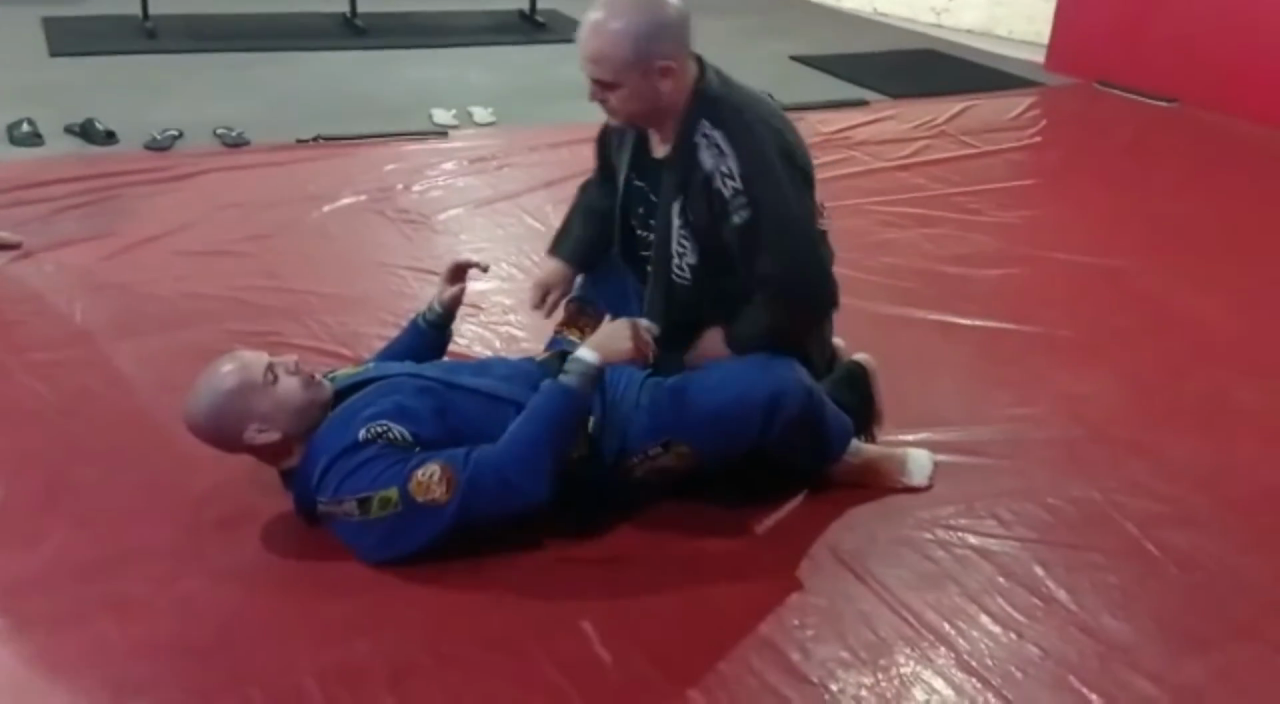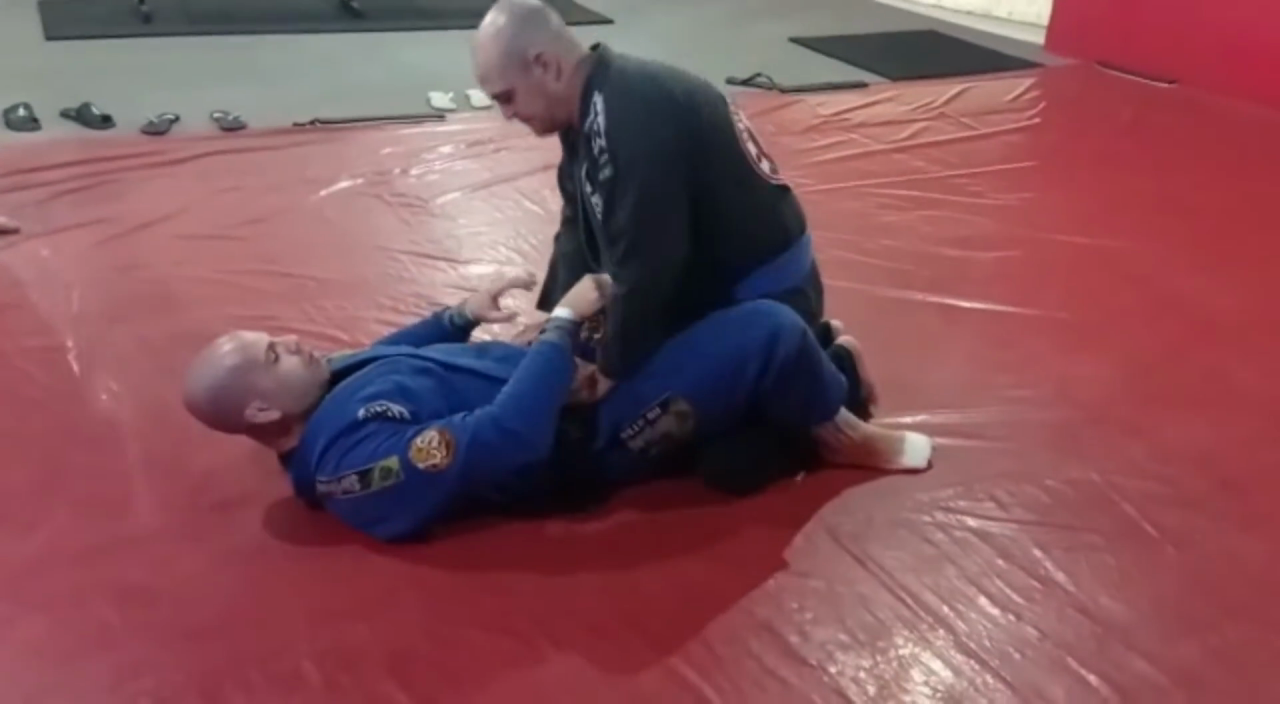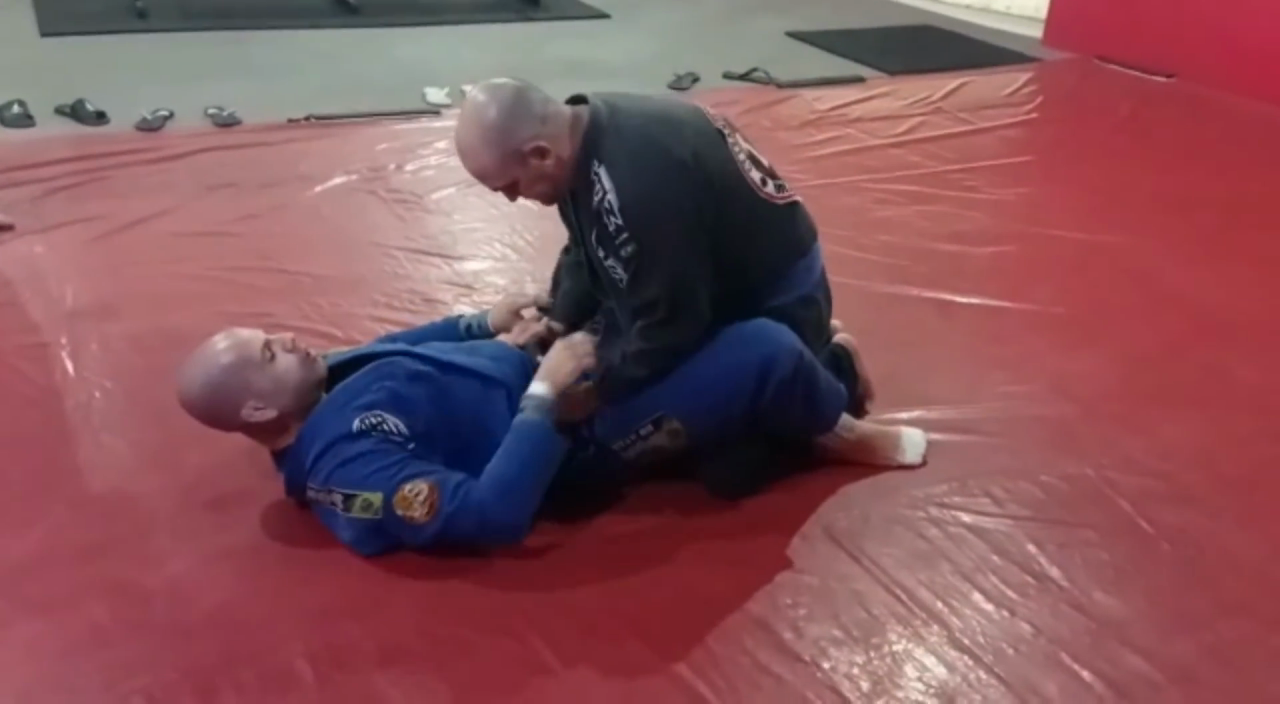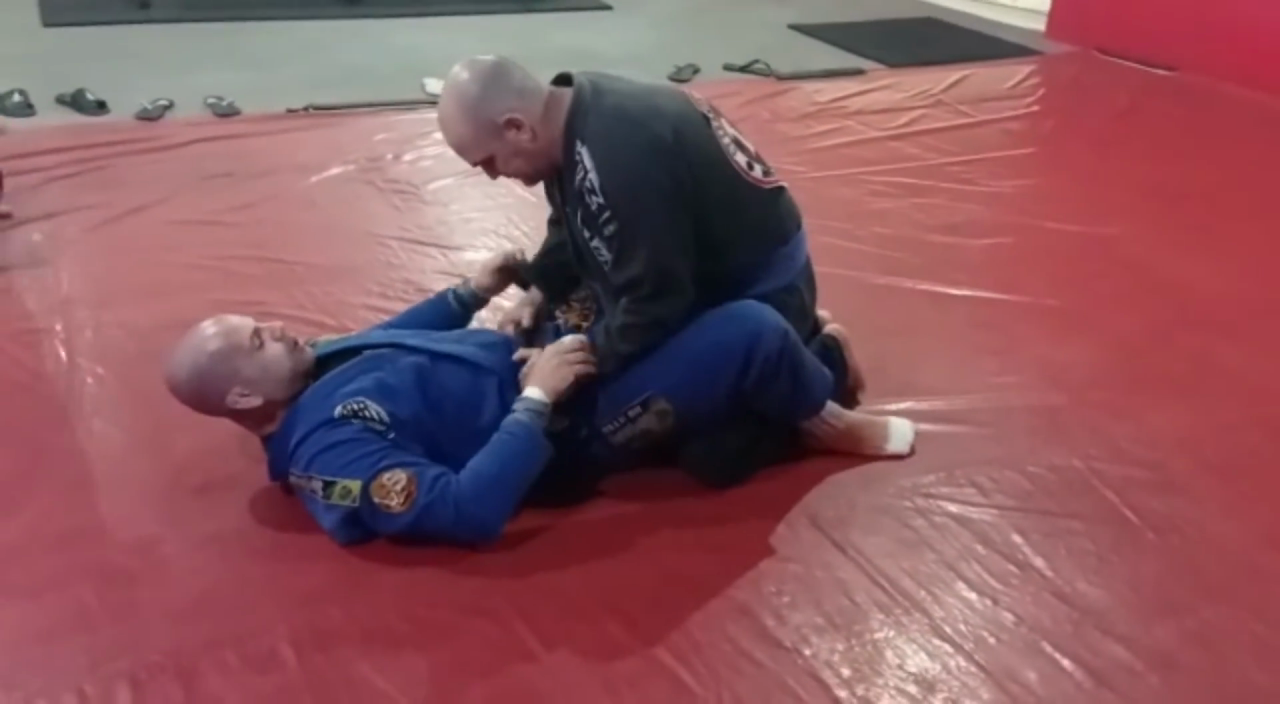
dt=0.7s
person 1, frame 1
left shoulder: (325, 408)
right shoulder: (356, 481)
right elbow: (510, 479)
left wrist: (437, 311)
right wrist: (593, 361)
left hip: (557, 374)
right hip: (596, 443)
right knee: (776, 384)
right ankle: (847, 460)
person 1, frame 2
left shoulder: (323, 398)
right shoulder: (357, 457)
left elbow: (388, 357)
right elbow: (511, 437)
left wrist: (461, 315)
right wrist: (564, 320)
left hip: (571, 379)
right hip: (591, 433)
right knee: (769, 330)
left ankle: (808, 361)
right ankle: (843, 437)
person 1, frame 3
left shoulder: (321, 385)
right shoulder: (346, 464)
left elbow: (399, 347)
right elbow: (495, 512)
left wrist: (484, 323)
right wrist: (547, 389)
left hip: (550, 372)
right hip: (581, 433)
right knee: (765, 350)
left ankle: (805, 354)
right ankle: (842, 435)
person 1, frame 4
left shoulder: (315, 372)
right shoulder: (331, 452)
left elbow: (389, 339)
right elbow: (471, 510)
left wrist: (470, 294)
right wrist: (538, 400)
left hip: (541, 358)
right hip: (570, 422)
right knee: (751, 332)
left ankle: (793, 353)
right ankle: (830, 425)
person 2, frame 1
left shoulder: (748, 151)
right shoulder: (634, 113)
left elbow: (806, 292)
right elbow: (606, 189)
left wrist: (732, 344)
right wrist: (565, 257)
person 2, frame 2
left shoulder: (630, 116)
right shoulder: (594, 105)
left elbow: (646, 264)
right elbow: (581, 225)
left wrist: (610, 369)
right wrist: (552, 317)
left hip: (760, 289)
right hip: (709, 279)
left knee: (731, 459)
person 2, frame 3
left shoulder: (638, 182)
right shoulder: (590, 129)
left elbow: (670, 321)
right elbow: (587, 246)
left wrist: (596, 390)
right wrist: (560, 322)
left hip: (774, 294)
right hip: (715, 282)
left knee: (729, 466)
left ankle: (833, 375)
person 2, frame 4
left shoulder: (621, 156)
right shoulder: (579, 105)
left elbow: (653, 300)
right elbow: (573, 224)
right wrist: (539, 290)
left hip: (758, 280)
right hip: (701, 265)
left knee: (715, 457)
left ankle: (823, 365)
right ankle: (794, 340)
